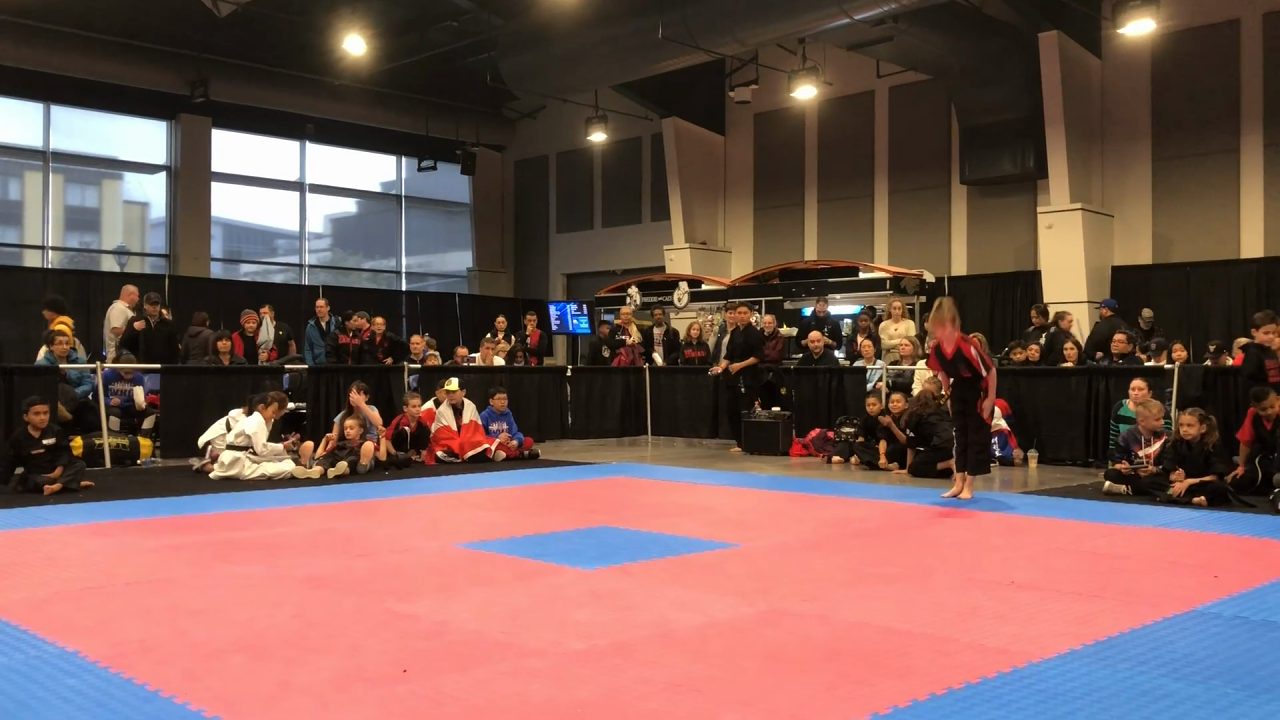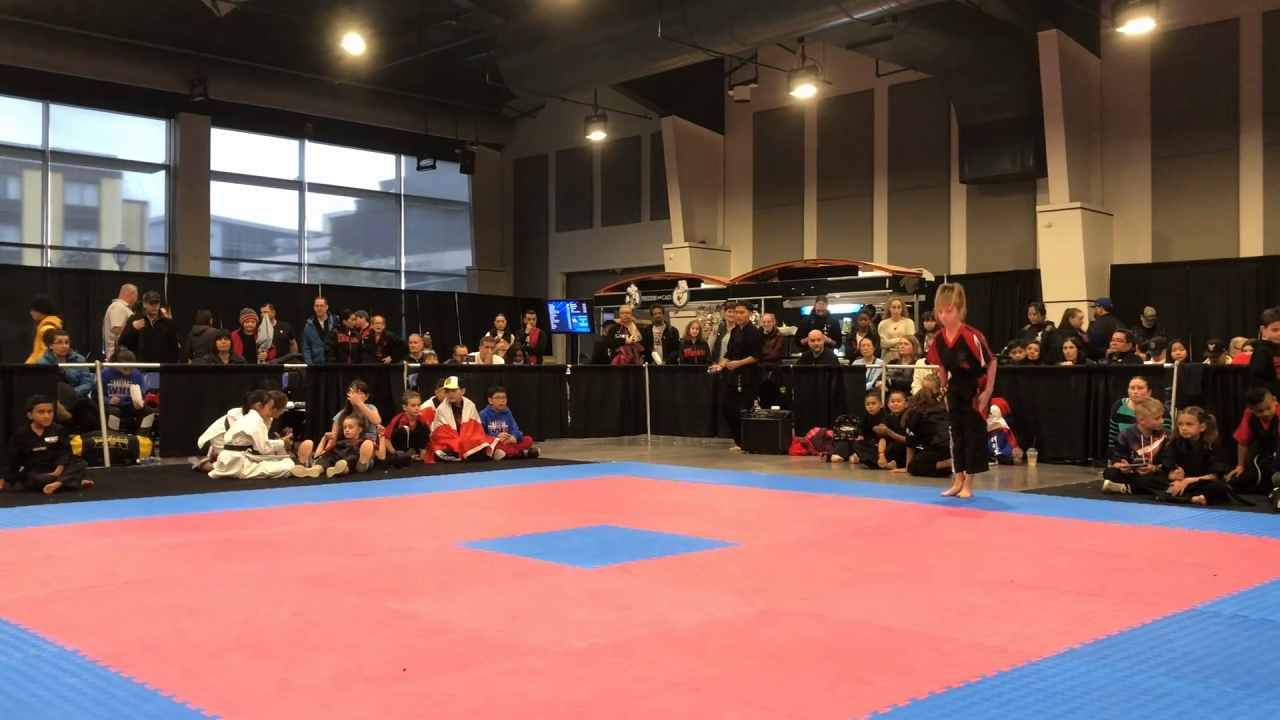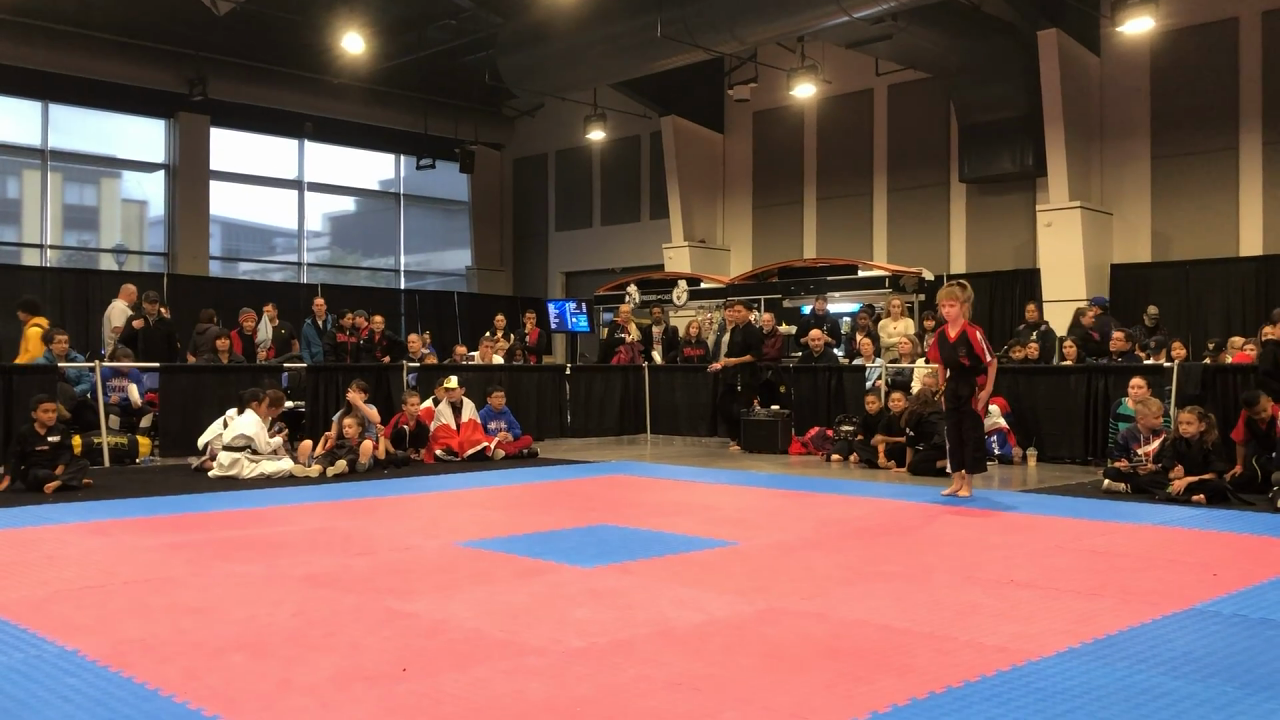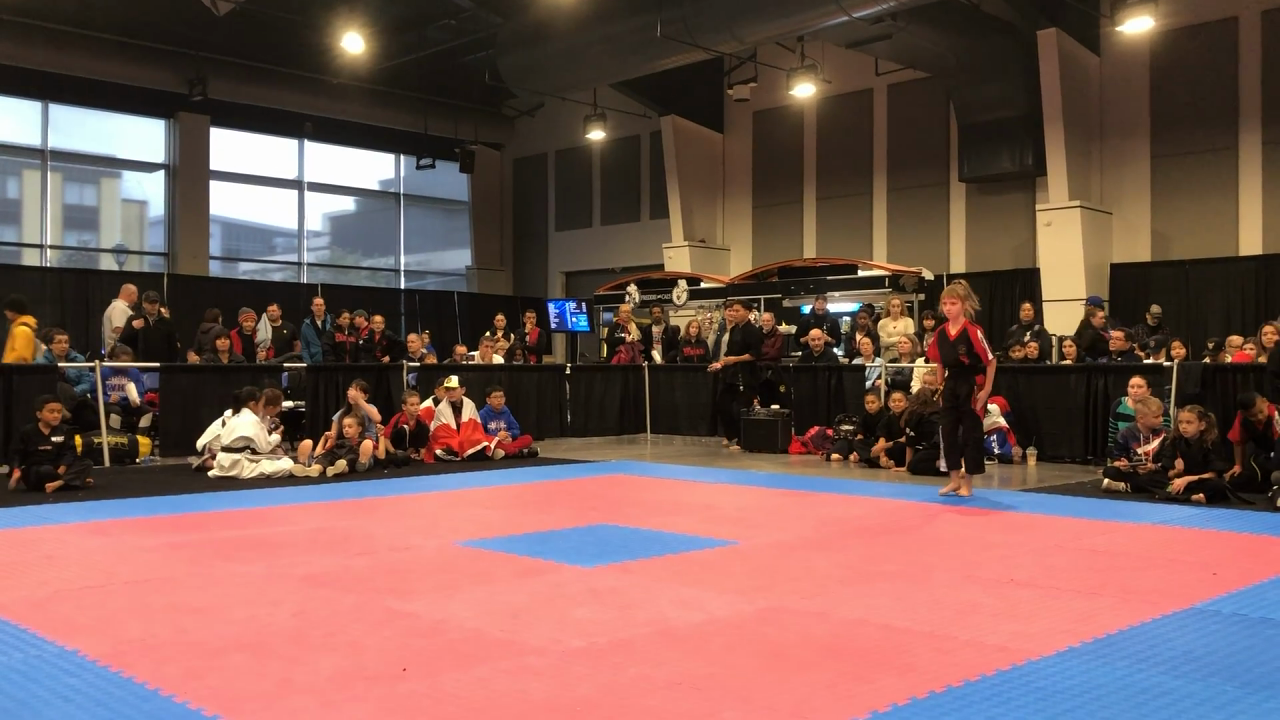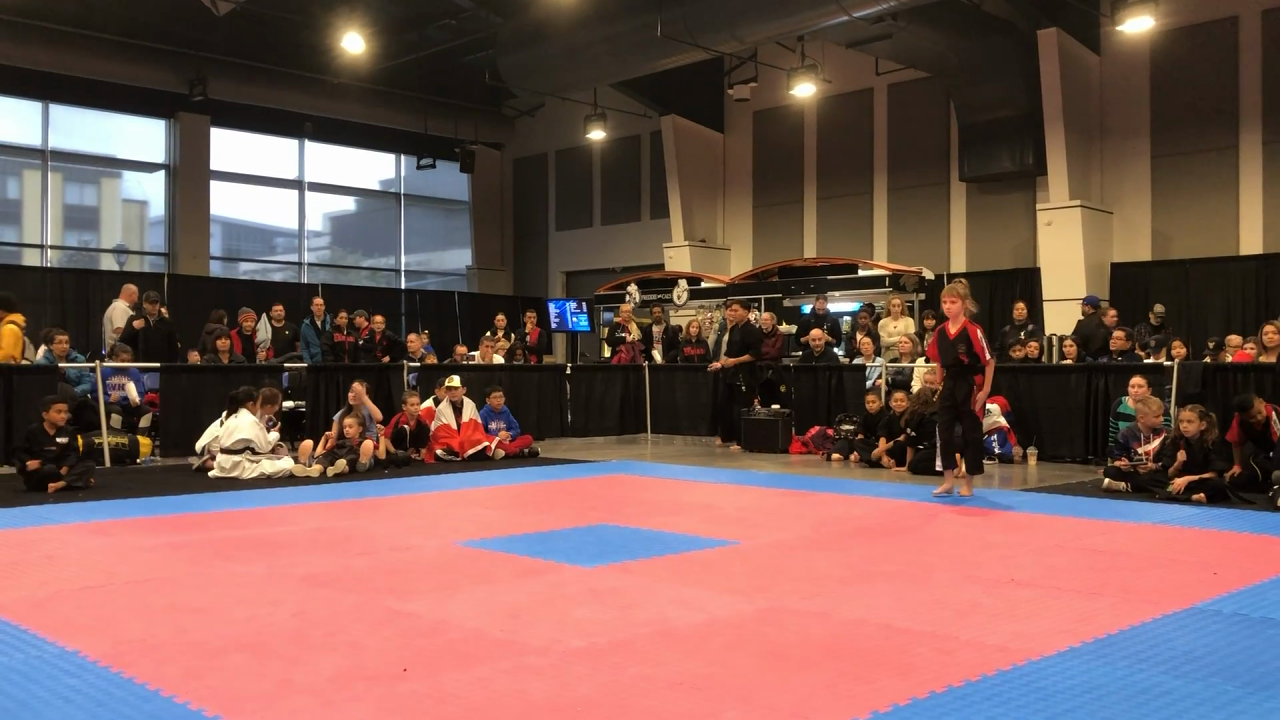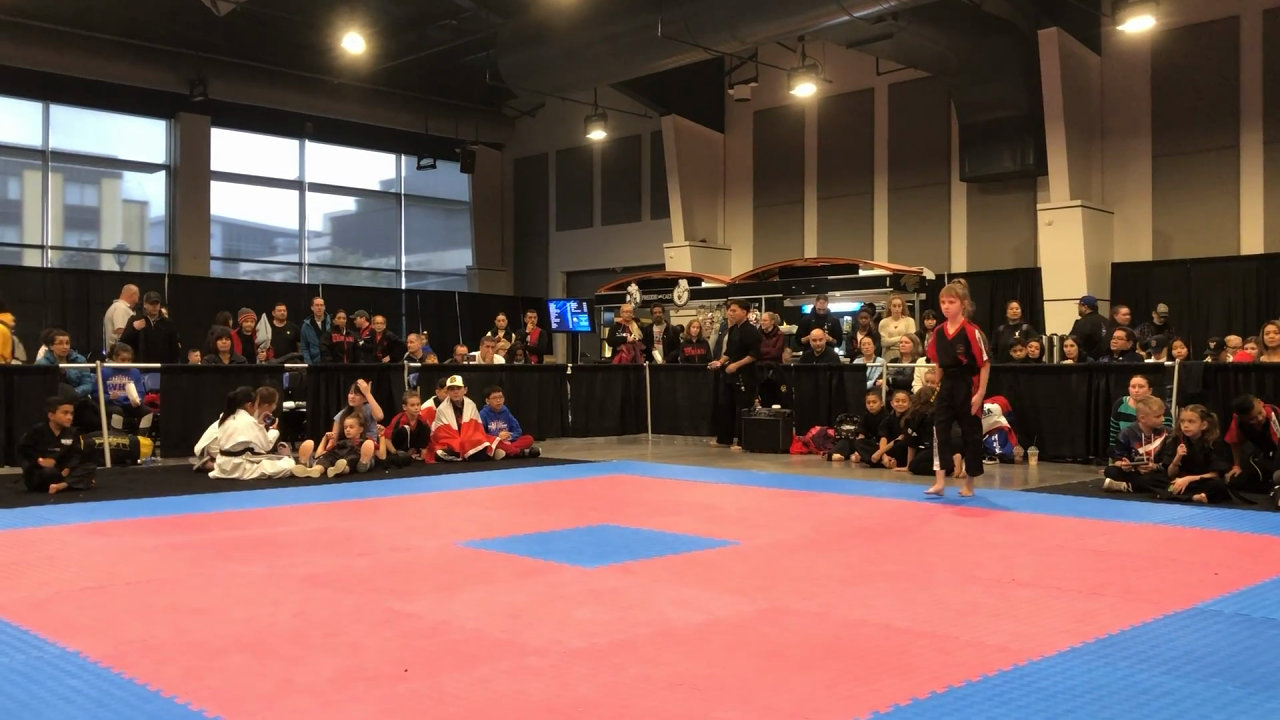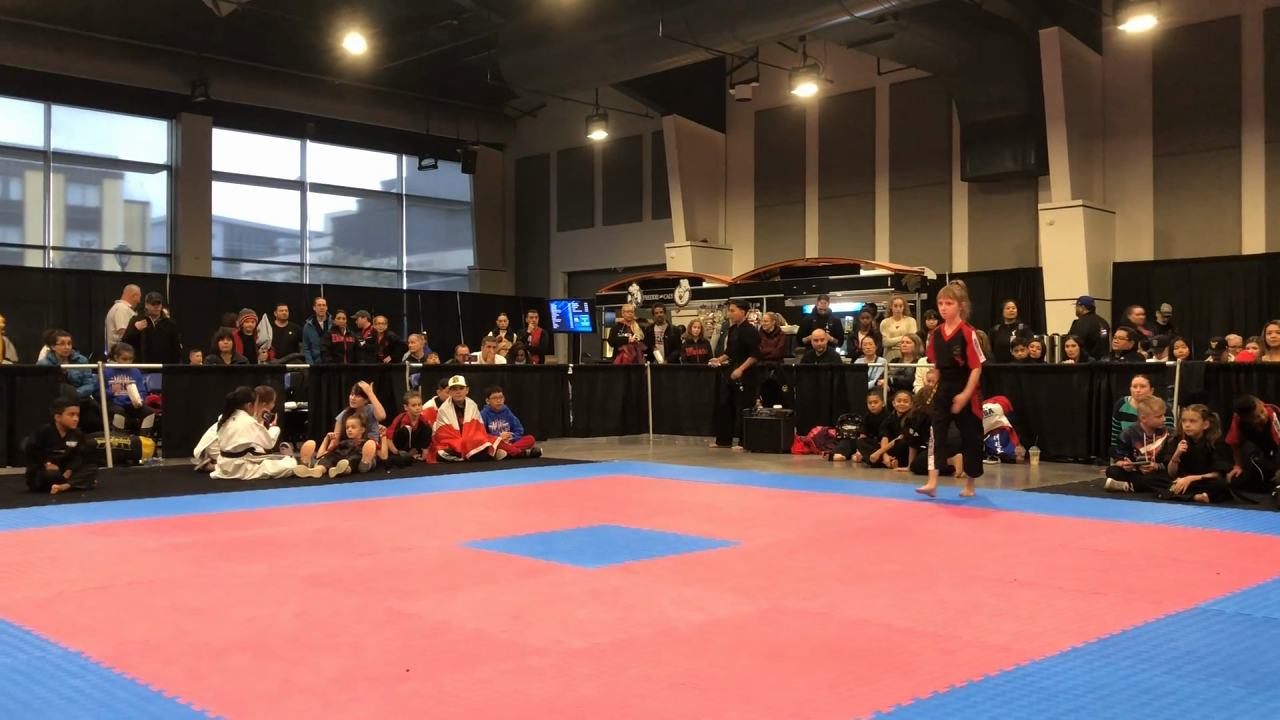
dt=0.1s
person 1, frame 1
left shoulder: (968, 346)
right shoulder: (936, 348)
left elbow: (990, 371)
left wrist: (990, 399)
right wrist: (948, 395)
left hip: (978, 395)
right hip: (958, 394)
left knee: (976, 437)
right knee: (960, 436)
left ankle: (968, 485)
right ankle: (959, 483)
person 1, frame 2
left shoulder: (971, 336)
right shoulder: (939, 338)
left elbow: (991, 363)
left wrist: (988, 392)
right wrist: (945, 389)
left hip: (975, 388)
right hip: (955, 387)
left knee: (973, 435)
right knee: (956, 434)
left ankle: (968, 484)
right ankle: (958, 481)
person 1, frame 3
left shoulder: (973, 333)
right shoulder: (940, 335)
left elbow: (992, 362)
left wrist: (987, 391)
right wrist: (943, 388)
left hip: (973, 388)
right hip: (953, 387)
left knee: (971, 435)
right knee: (952, 433)
left ankle: (967, 483)
right ankle: (957, 481)
person 1, frame 4
left shoulder: (974, 332)
right shoulder: (941, 333)
left elbow: (991, 362)
left wrist: (986, 390)
right wrist: (941, 387)
left hip: (971, 386)
right hip: (951, 385)
left knee: (971, 434)
right knee: (947, 432)
left ankle: (967, 483)
right ankle: (954, 480)
person 1, frame 5
left shoulder: (973, 331)
right shoulder: (940, 332)
left elbow: (989, 362)
left wrist: (985, 391)
right wrist: (940, 386)
left hip: (970, 386)
right hip: (949, 385)
left knee: (971, 435)
right knee: (944, 431)
left ankle: (968, 483)
right ankle: (948, 481)
person 1, frame 6
left shoulder: (971, 331)
right shoulder: (938, 332)
left elbow: (984, 364)
left wrist: (980, 393)
right wrist: (937, 386)
left hip: (968, 386)
right hip: (946, 385)
left knee: (970, 435)
right knee: (940, 432)
left ankle: (969, 483)
right ankle: (940, 482)
person 1, frame 7
left shoulder: (968, 333)
right shoulder: (936, 333)
left elbow: (977, 367)
left wrist: (967, 393)
right wrist: (936, 388)
left hip: (964, 389)
right hip: (944, 387)
left knee: (971, 436)
right knee: (936, 432)
left ankle: (970, 483)
right ankle: (932, 482)
